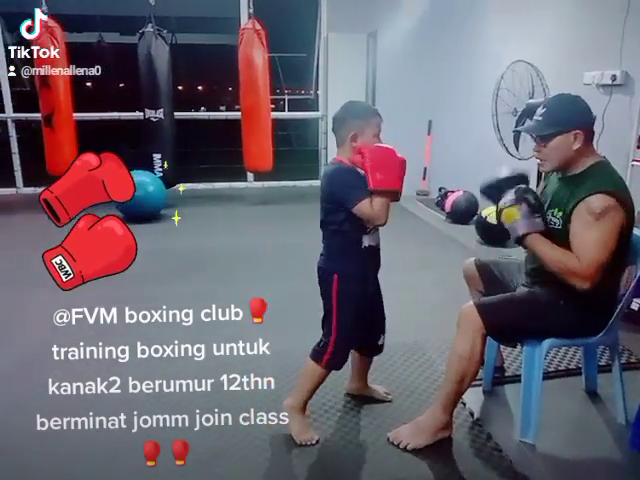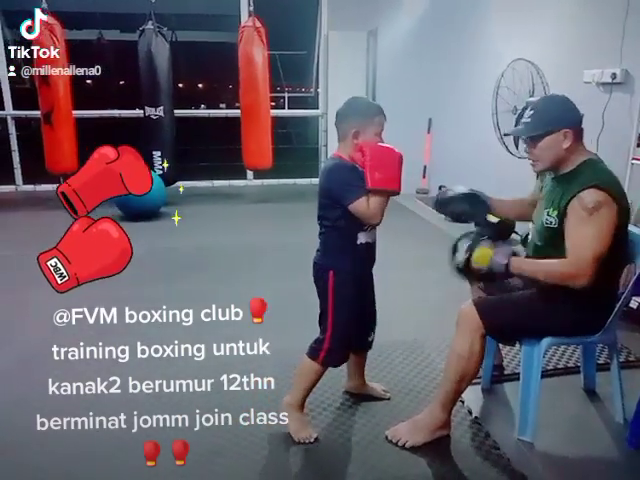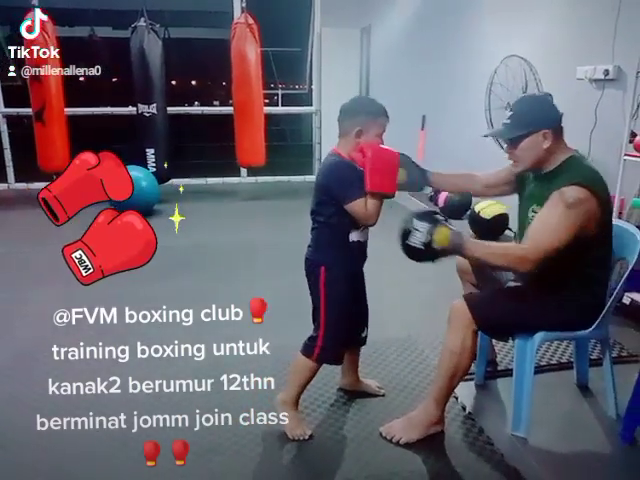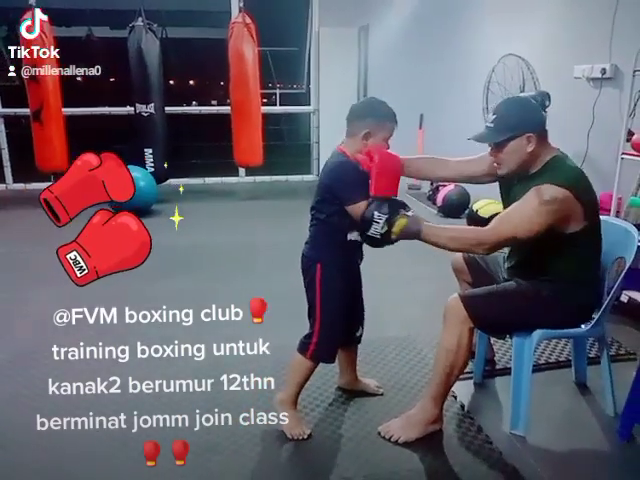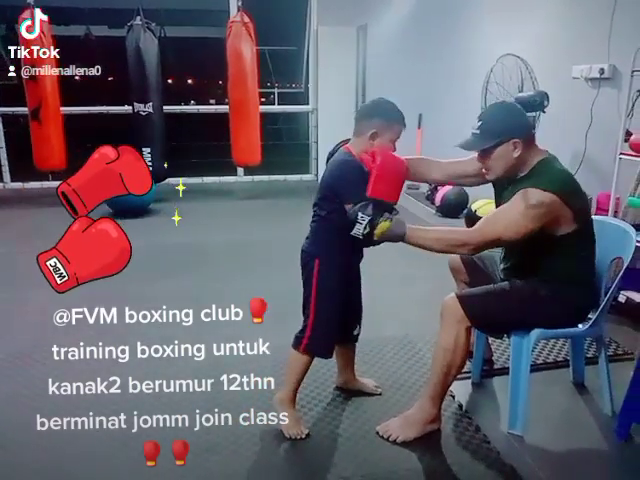
dt=0.2s
person 1, frame 1
left shoulder: (600, 198)
right shoulder: (562, 170)
left elbow: (584, 276)
left wrist: (528, 234)
right wrist: (519, 201)
left hip: (577, 304)
right hip: (542, 279)
left knee: (471, 316)
right knee: (474, 270)
left ankle: (438, 419)
right ankle: (489, 358)
person 1, frame 2
left shoulder: (592, 194)
right shoulder: (558, 171)
left elbow: (580, 274)
right elbow: (533, 208)
left wrist: (506, 263)
right wrist: (484, 203)
left hip: (578, 303)
right hip: (547, 280)
left knee: (471, 315)
left ankle: (437, 418)
right ankle: (489, 355)
person 1, frame 3
left shoulder: (574, 192)
right shoulder: (536, 167)
left elbow: (525, 258)
right elbow: (481, 183)
left wrist: (456, 242)
left hip: (569, 297)
right hip: (540, 275)
left knee: (463, 311)
right knee: (467, 266)
left ankle: (431, 414)
person 1, frame 4
left shoulder: (555, 190)
right shoulder: (519, 163)
left elbow: (485, 241)
right elbow: (447, 168)
left wrist: (413, 228)
left hip: (563, 294)
right hip: (531, 270)
left knee: (458, 309)
right knee: (463, 263)
left ankle: (429, 413)
person 1, frame 5
left shoulder: (542, 193)
right shoulder: (509, 164)
left elbow: (471, 241)
right elbow: (439, 170)
left wrist: (397, 230)
left hip: (560, 295)
right hip: (529, 270)
left knee: (455, 307)
right knee: (460, 264)
left ankle: (427, 412)
person 2, frame 1
left shoulder: (354, 172)
right shoulder: (340, 175)
left elbow: (374, 210)
right elbow: (378, 214)
left wrist: (388, 179)
right wrist: (385, 180)
left hip: (361, 267)
right hip: (341, 271)
left knee: (372, 328)
right knee: (336, 342)
left ankle: (359, 384)
right ankle: (295, 405)
person 2, frame 2
left shoulder: (355, 167)
right shoulder: (338, 171)
left elbow: (372, 207)
right elbow: (372, 214)
left wrist: (385, 177)
right wrist: (382, 179)
left hip: (357, 264)
right hip: (337, 268)
left knee: (363, 327)
right knee: (332, 339)
left ankle: (356, 382)
right ankle: (293, 404)
person 2, frame 3
left shoulder: (352, 164)
right shoulder: (337, 169)
left elbow: (366, 206)
right elbow: (368, 215)
left wrist: (382, 176)
right wrist: (379, 179)
left hip: (348, 260)
right hip: (329, 264)
left knee: (355, 323)
right knee: (327, 336)
left ankle: (350, 379)
right ankle: (287, 400)
person 2, frame 4
left shoulder: (354, 164)
right shoulder: (343, 169)
left elbow: (365, 208)
right elbow: (367, 217)
left hip: (345, 257)
right hip: (325, 261)
left knee: (351, 321)
right knee: (323, 334)
left ankle: (348, 377)
right ankle: (286, 399)
person 2, frame 5
left shoulder: (357, 161)
right shoulder: (347, 167)
left hip: (345, 254)
right hip: (324, 257)
left knee: (349, 320)
right knee: (317, 329)
left ankle: (346, 377)
right ankle: (285, 398)
